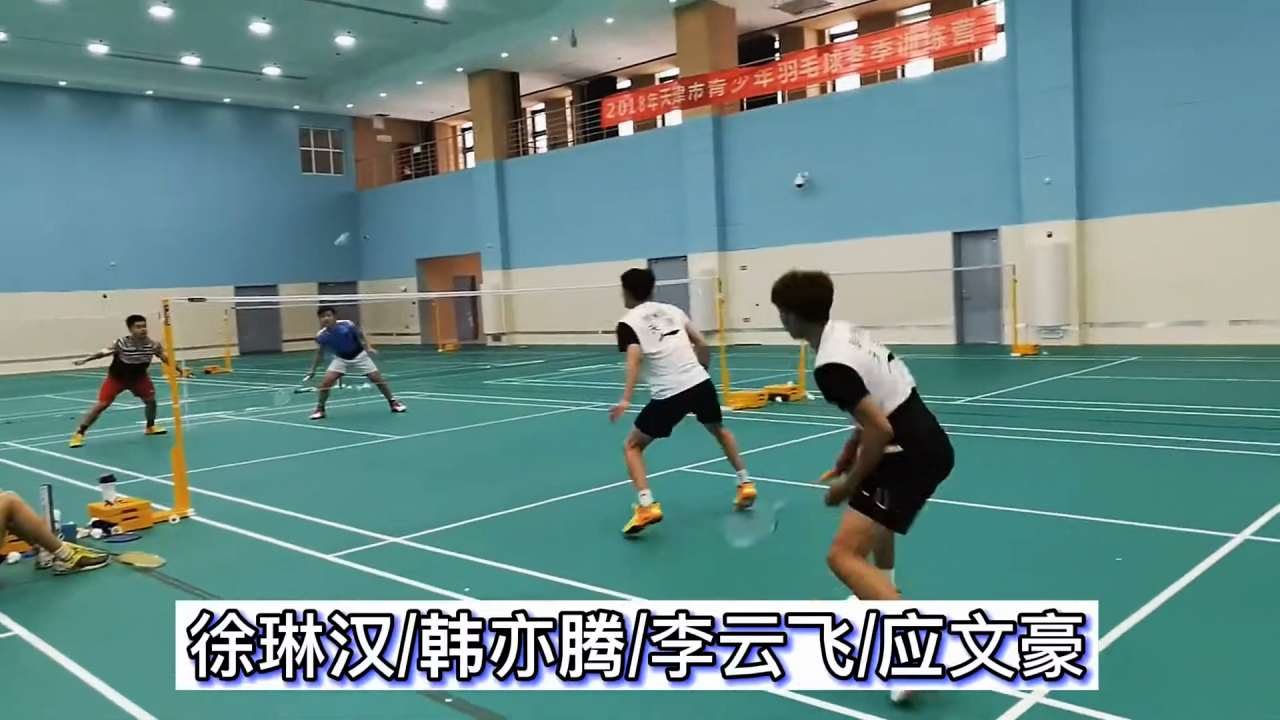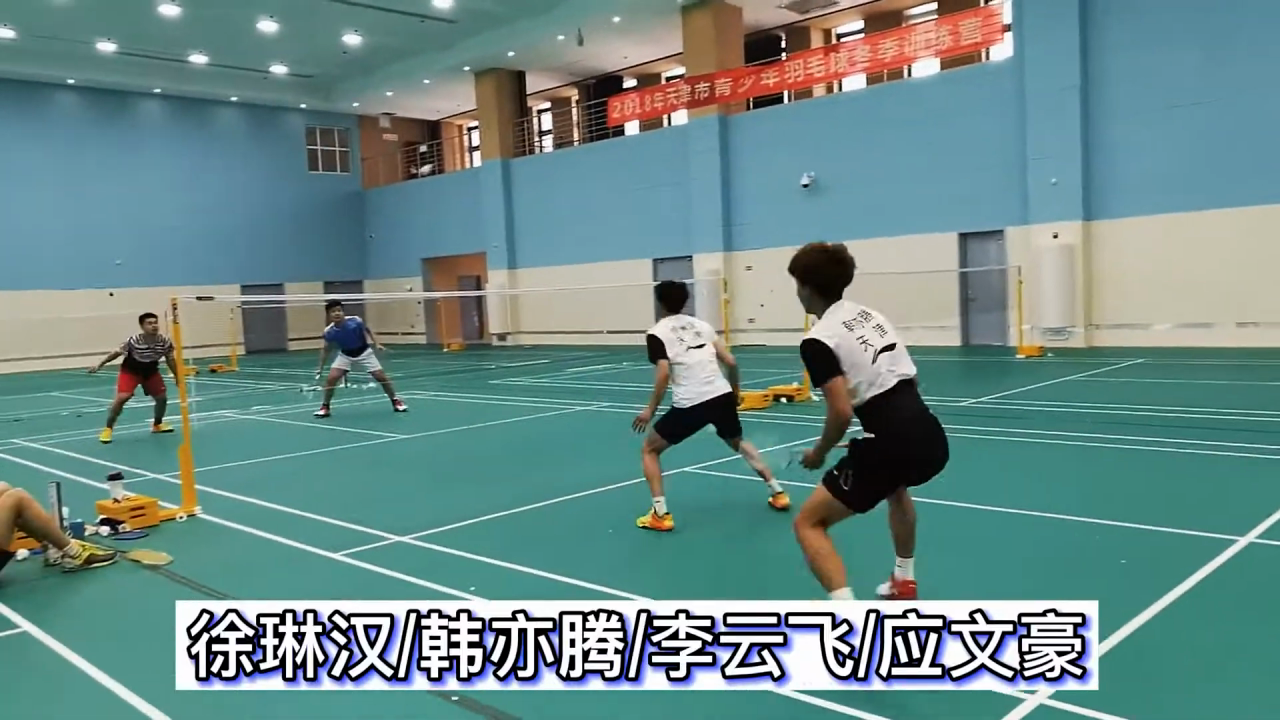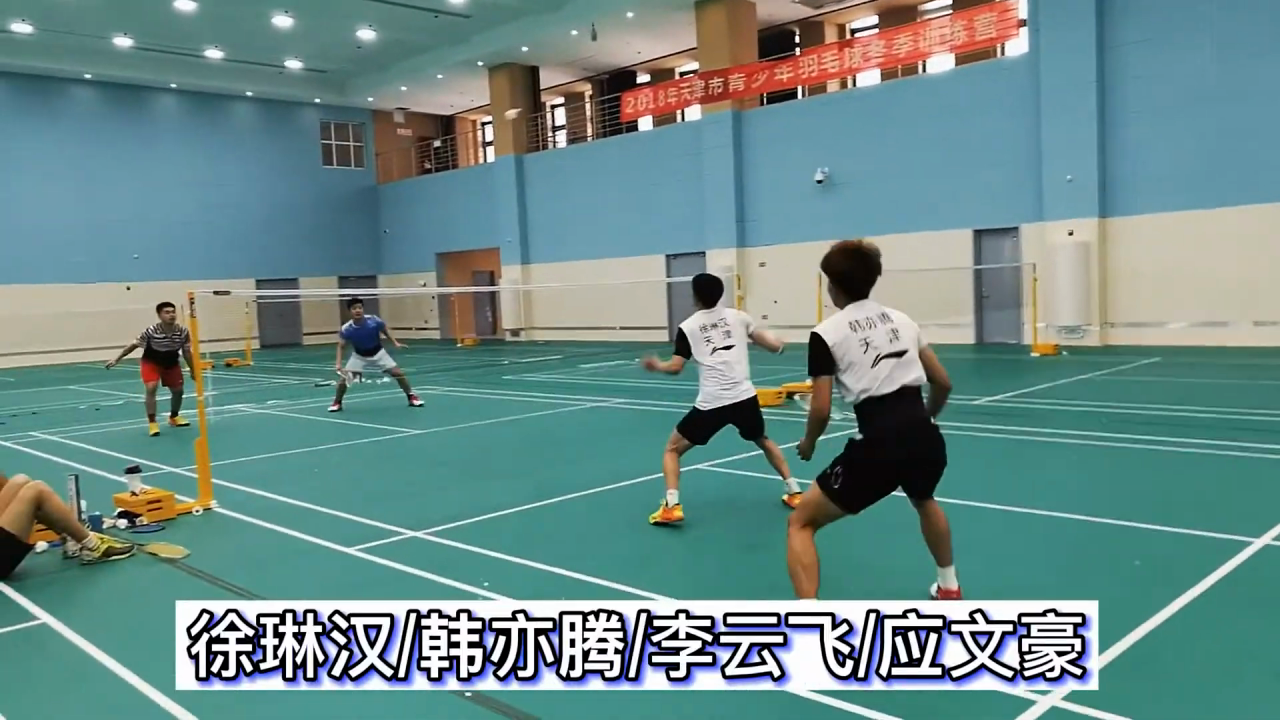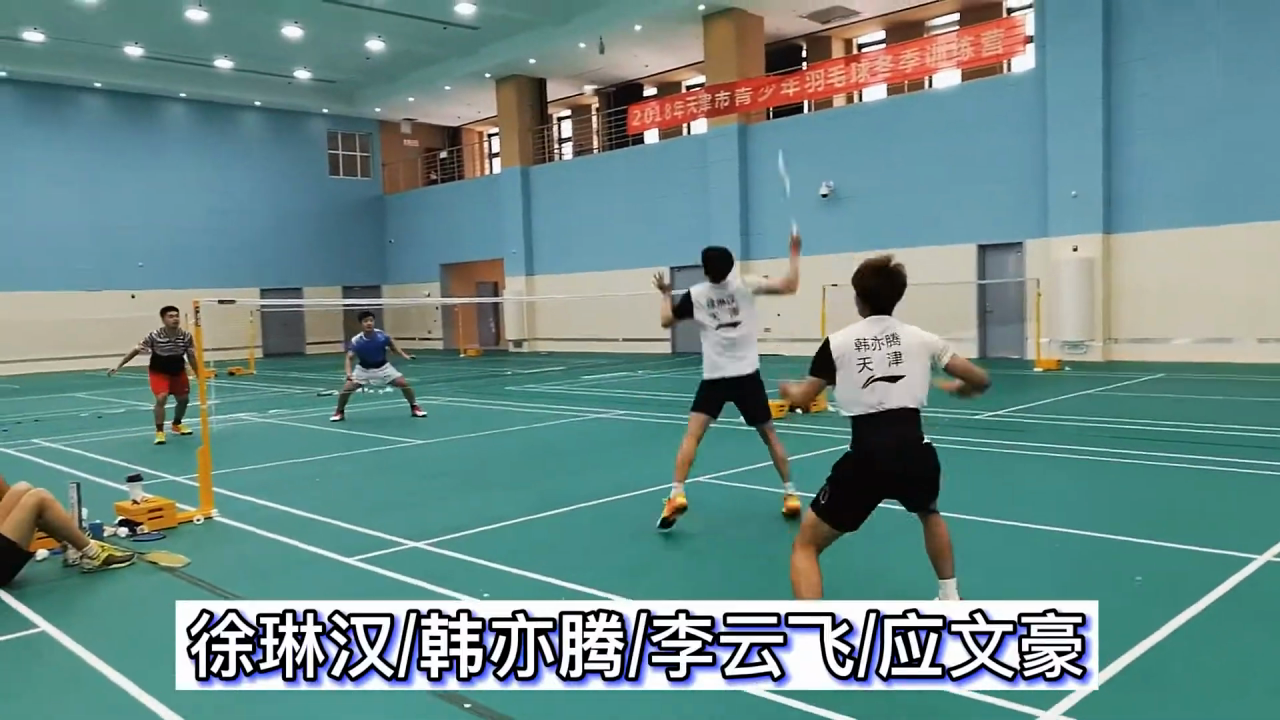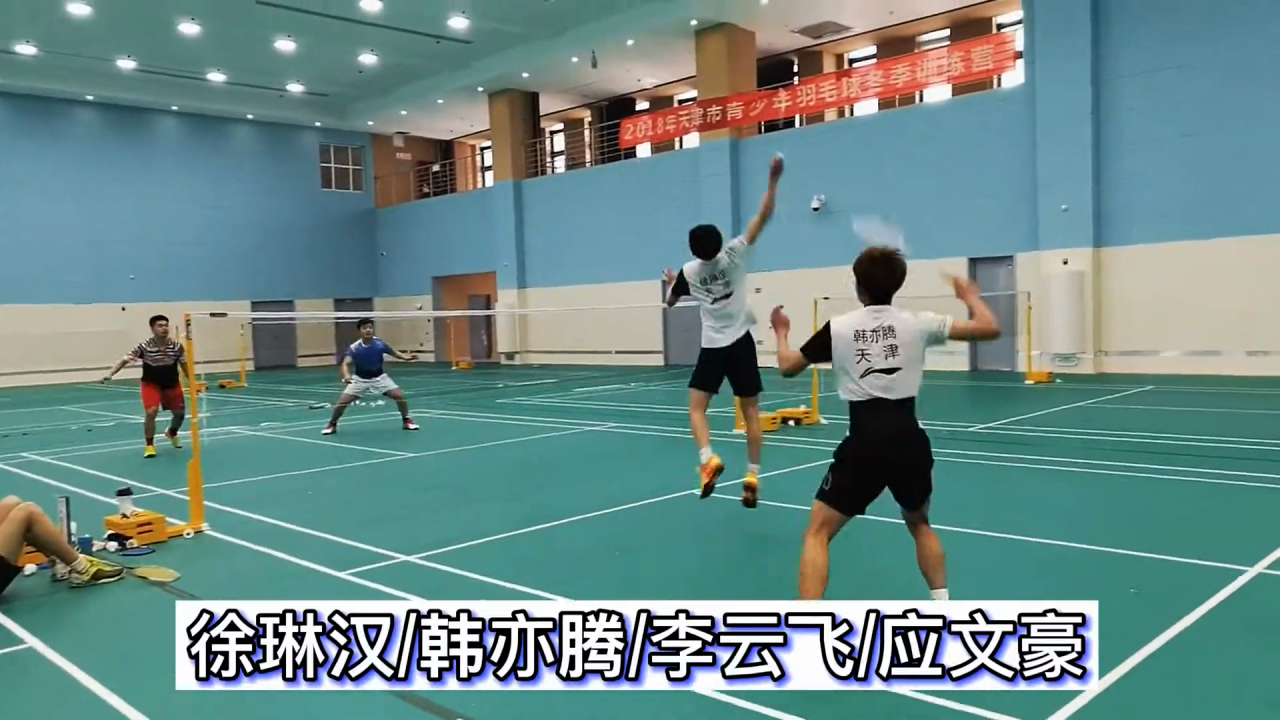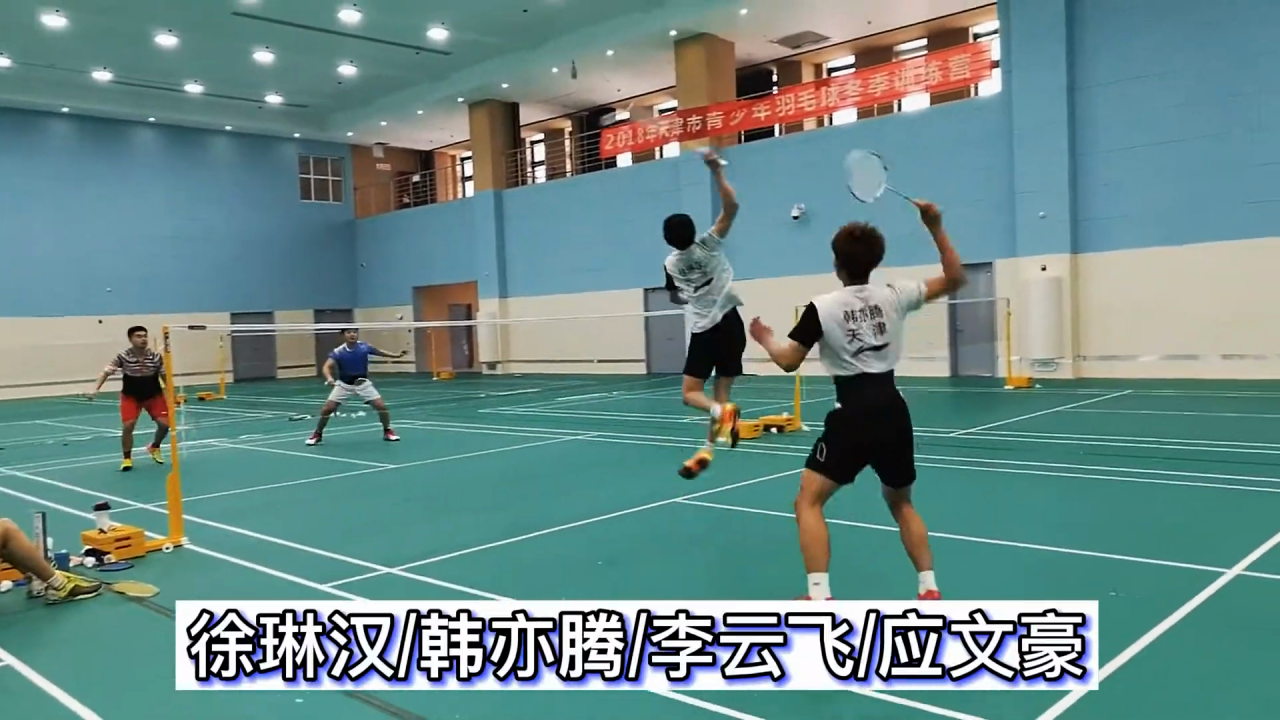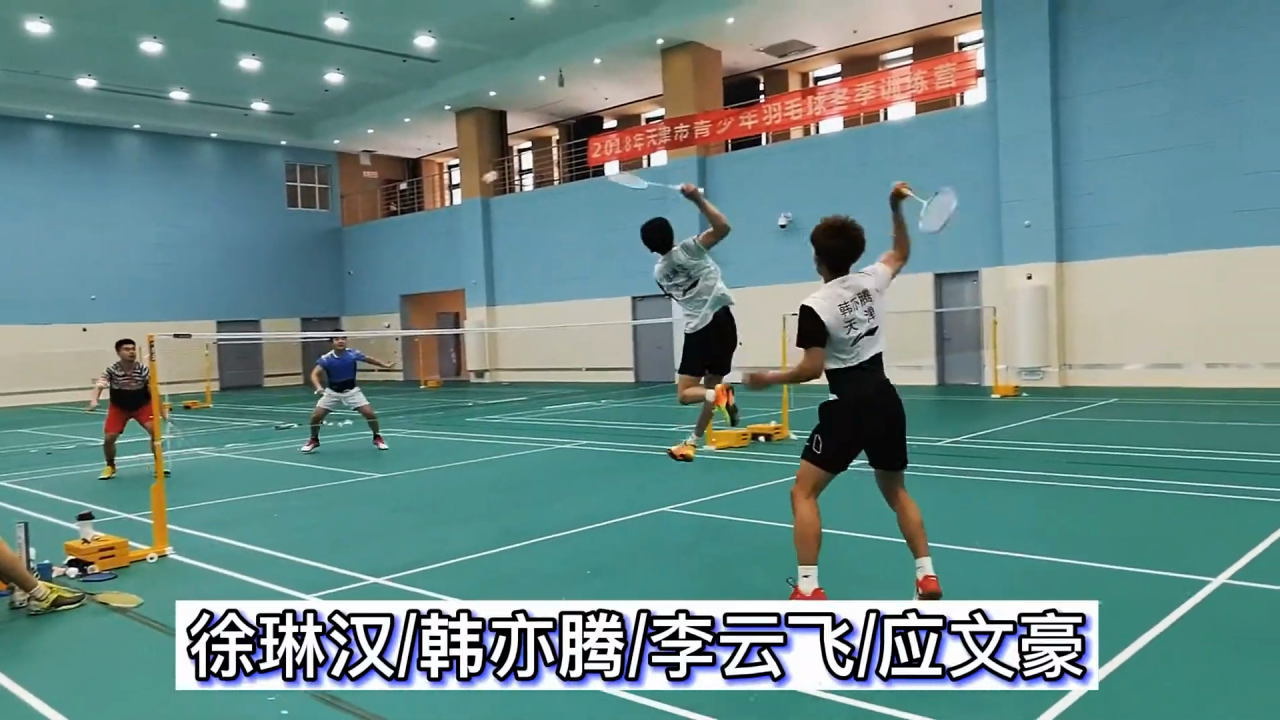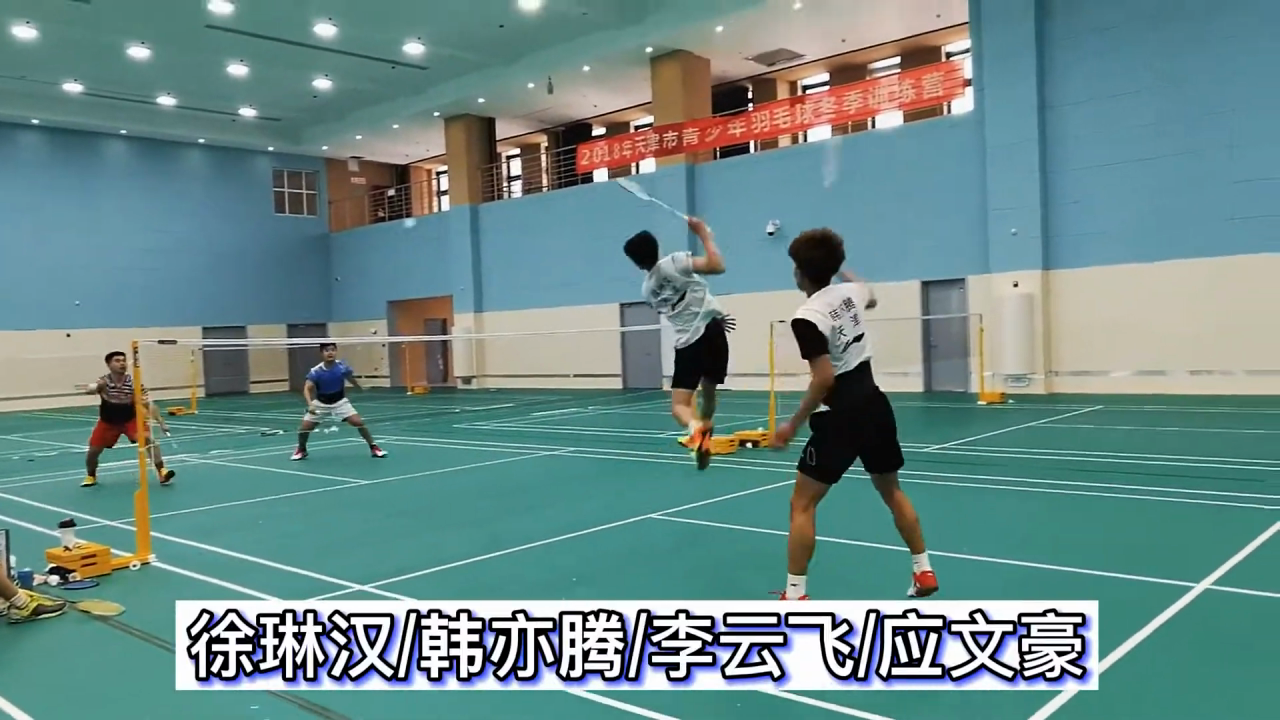
dt=0.1s
person 1, frame 1
left shoulder: (830, 365)
right shoulder: (844, 333)
left elbow: (879, 430)
left wrist: (849, 482)
right wrist: (848, 459)
left hip: (915, 453)
right hip: (927, 442)
left knee: (843, 556)
right knee: (869, 504)
right ankle: (886, 590)
person 1, frame 2
left shoulder: (818, 340)
right shoulder: (869, 315)
left elbow: (840, 413)
left wrist: (819, 453)
left hip: (891, 445)
right hip: (931, 440)
left knee: (807, 523)
right knee: (895, 489)
right ankle: (904, 579)
person 1, frame 3
left shoulder: (826, 334)
right shoulder: (900, 319)
left elbow: (821, 408)
right elbow: (941, 382)
left wrist: (808, 444)
left hip: (878, 447)
right hip: (927, 442)
left knee: (800, 524)
right knee: (924, 501)
right ankle: (948, 587)
person 1, frame 4
left shoulder: (837, 343)
right shoulder: (922, 339)
left elbow: (804, 397)
right elbow: (980, 380)
left wrist: (788, 391)
right wrist: (959, 388)
left hip: (865, 462)
right hip: (917, 458)
left knee: (805, 546)
right knee: (929, 516)
right ankle: (950, 601)
person 1, frame 5
left shoulder: (838, 328)
right shoulder: (918, 323)
left elbow: (789, 365)
right elbow: (990, 328)
left wrist: (781, 333)
right wrist: (968, 293)
left hip: (864, 448)
right hip: (911, 443)
left knee: (817, 535)
right knee: (919, 524)
right ankle: (942, 606)
person 1, frame 6
left shoulder: (821, 308)
right shoulder: (894, 295)
left elbow: (789, 361)
right elbow: (955, 278)
left wrist: (764, 339)
right wrist: (935, 226)
left hip: (851, 418)
right hip: (893, 415)
left knee: (808, 502)
right knee: (902, 504)
left ankle: (818, 597)
right ankle: (928, 589)
person 1, frame 7
left shoulder: (814, 306)
right shoulder: (872, 279)
left elbow: (811, 370)
right elbow: (900, 254)
left wrist: (766, 379)
right wrist: (897, 209)
left hip: (848, 407)
right hip: (885, 401)
left knee: (803, 493)
right knee: (896, 494)
left ankle: (809, 588)
right ankle: (926, 577)
person 1, frame 8
left shoulder: (806, 318)
right shoulder: (850, 292)
left elbow: (824, 379)
right elbow: (870, 298)
left wrist: (792, 425)
right wrist: (843, 271)
left hip: (841, 419)
right hip: (875, 408)
left knee: (801, 506)
right knee: (892, 492)
left ankle: (795, 594)
right ankle: (923, 571)
person 2, frame 1
left shoulder: (628, 322)
right shoulder: (672, 310)
left elbow: (635, 359)
right elbow: (702, 345)
left wrist: (626, 400)
left hip: (669, 394)
right hip: (701, 383)
left knee: (632, 447)
right knee: (719, 430)
left ankle: (646, 506)
right ankle: (745, 483)
person 2, frame 2
left shoulder: (657, 333)
right shoulder: (702, 326)
left elbow: (664, 375)
right elbow: (730, 362)
left wrist: (649, 409)
right wrist: (734, 387)
left hip: (688, 406)
right hip: (722, 397)
left knee: (649, 450)
right knee: (739, 443)
left ankle: (661, 513)
right ankle: (777, 491)
person 2, frame 3
left shoulder: (688, 327)
right shoulder: (737, 316)
left elbow: (675, 367)
right elbow: (774, 346)
left wrist: (656, 365)
right wrist: (779, 344)
left hip: (711, 404)
right hip: (745, 398)
left knee: (672, 449)
right knee: (764, 442)
left ankle: (671, 505)
right ankle: (793, 491)
person 2, frame 4
left shoulder: (695, 295)
right shoulder: (744, 286)
left elbow: (667, 321)
right elbow: (789, 286)
left wrist: (665, 294)
right wrist: (795, 254)
left hip: (714, 381)
right hip: (747, 376)
left knee: (692, 436)
right knee: (768, 435)
left ankle: (676, 495)
right ankle: (790, 495)
person 2, frame 5
left shoulder: (689, 273)
right shoulder: (732, 254)
left elbow: (670, 301)
right elbow: (765, 214)
left wrist: (671, 283)
right wrist: (773, 179)
left hip: (712, 350)
right hip: (741, 345)
left knee: (696, 409)
right knee: (750, 412)
left ankle: (708, 459)
right ankle: (752, 475)
person 2, frame 6
left shoulder: (670, 265)
right shoulder: (706, 244)
right elbow: (731, 207)
right wrist: (717, 171)
left hip: (702, 332)
right hip: (729, 325)
left knee: (690, 394)
right knee: (722, 388)
left ankle: (723, 412)
right ankle: (707, 450)
person 2, frame 7
left shoulder: (659, 271)
right shoulder: (688, 250)
right elbow: (723, 228)
right wrist: (697, 198)
left hip: (696, 331)
right hip: (721, 322)
left knee: (685, 392)
right knee: (710, 386)
left ankle: (719, 393)
right ankle: (693, 443)
person 2, frame 8
left shoulder: (649, 289)
right shoulder: (674, 262)
right elbow: (717, 266)
right wrist: (703, 231)
left hip: (687, 345)
right hip: (711, 334)
left knee: (679, 406)
right knee: (708, 390)
left ankle: (696, 428)
right ankle: (704, 430)
